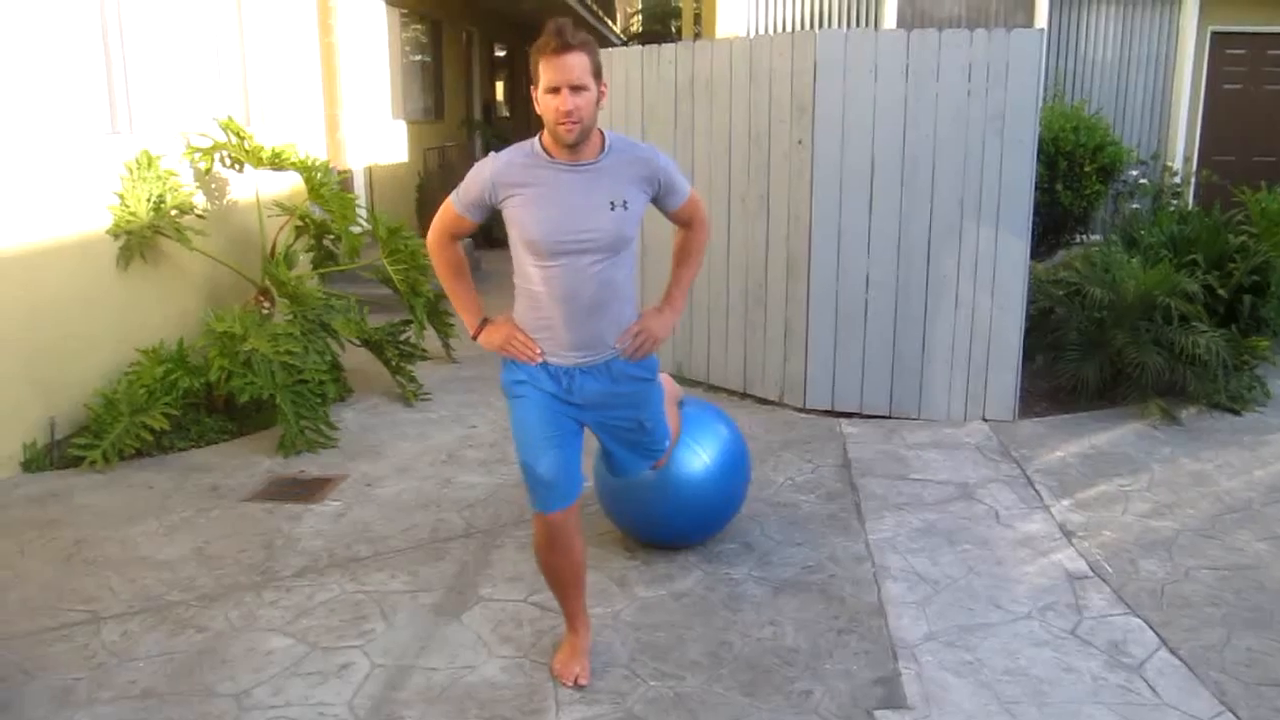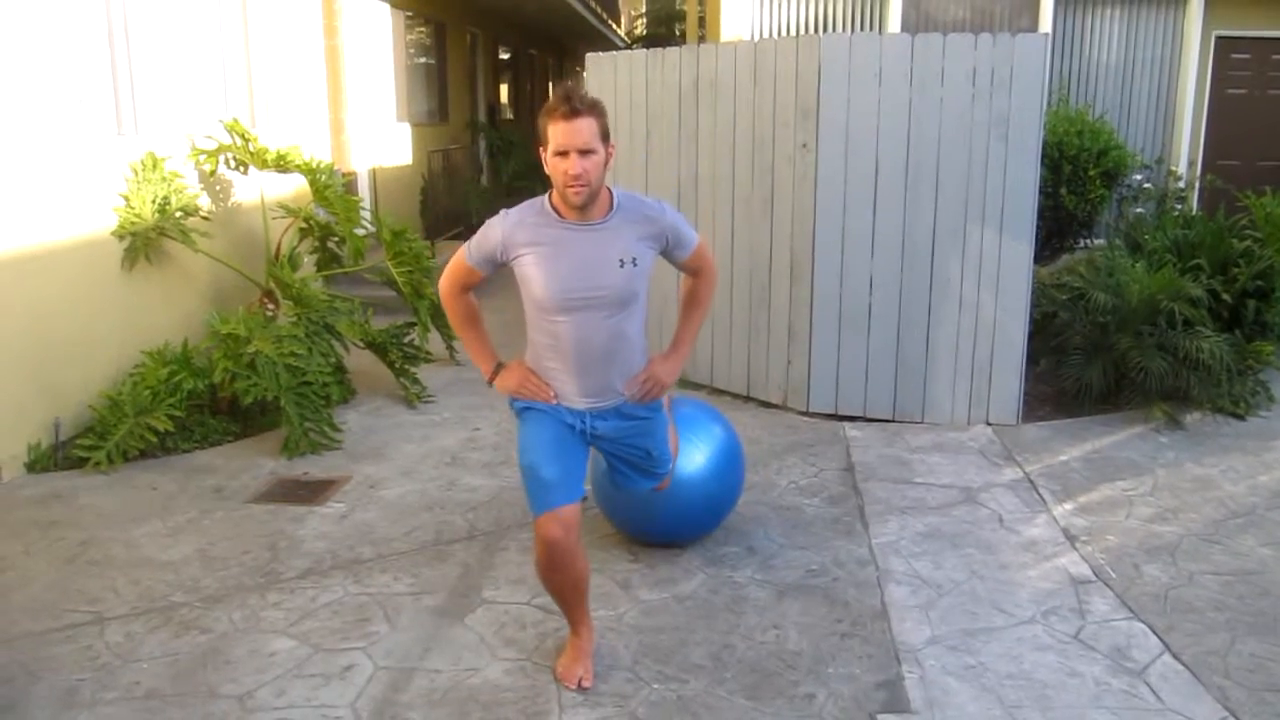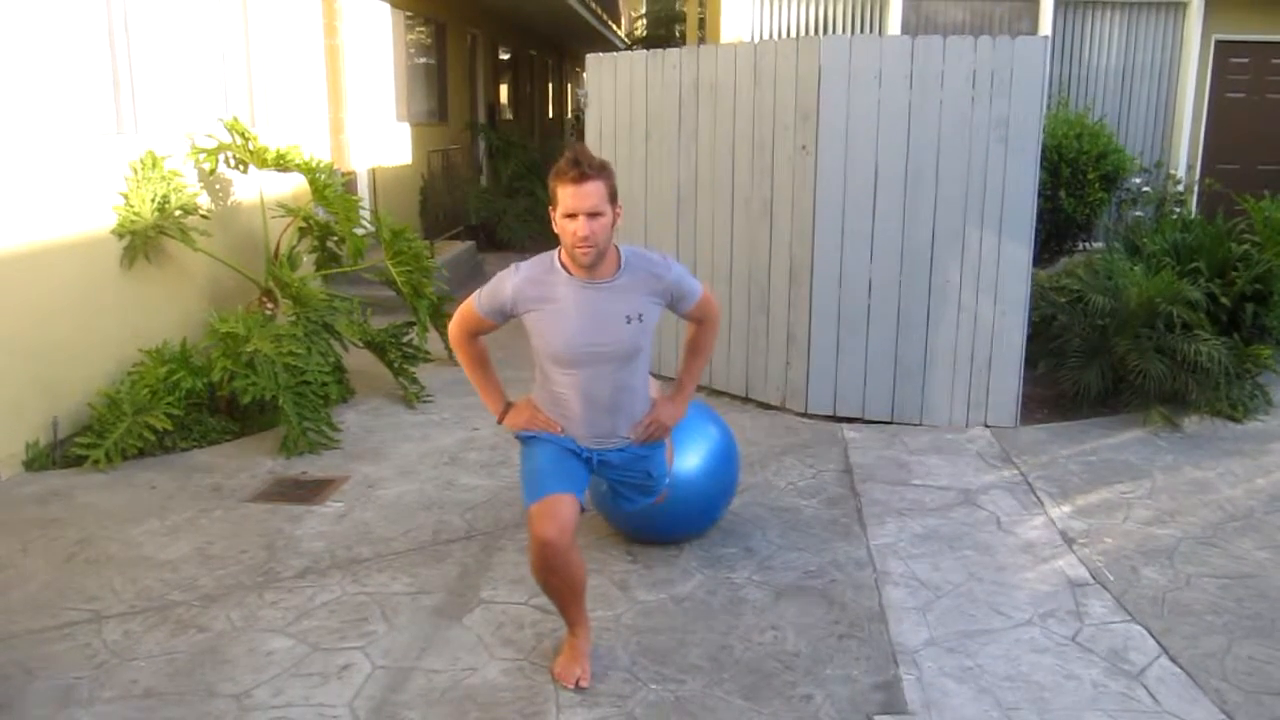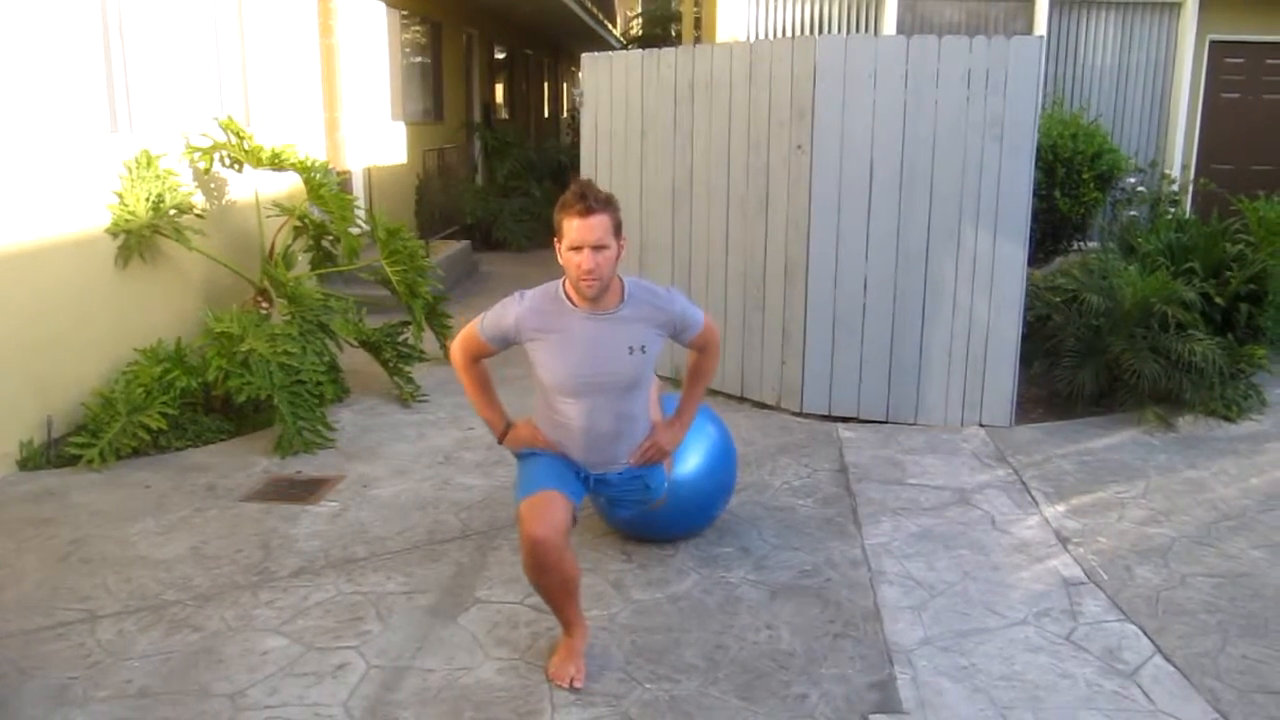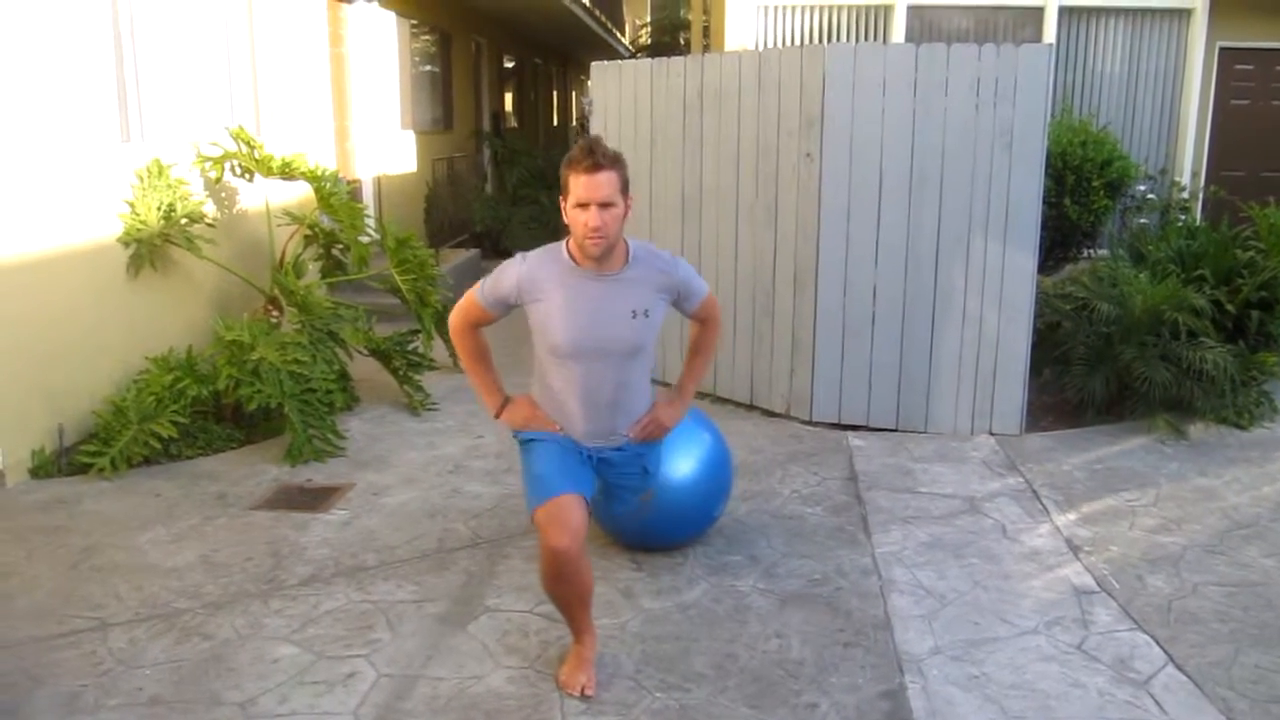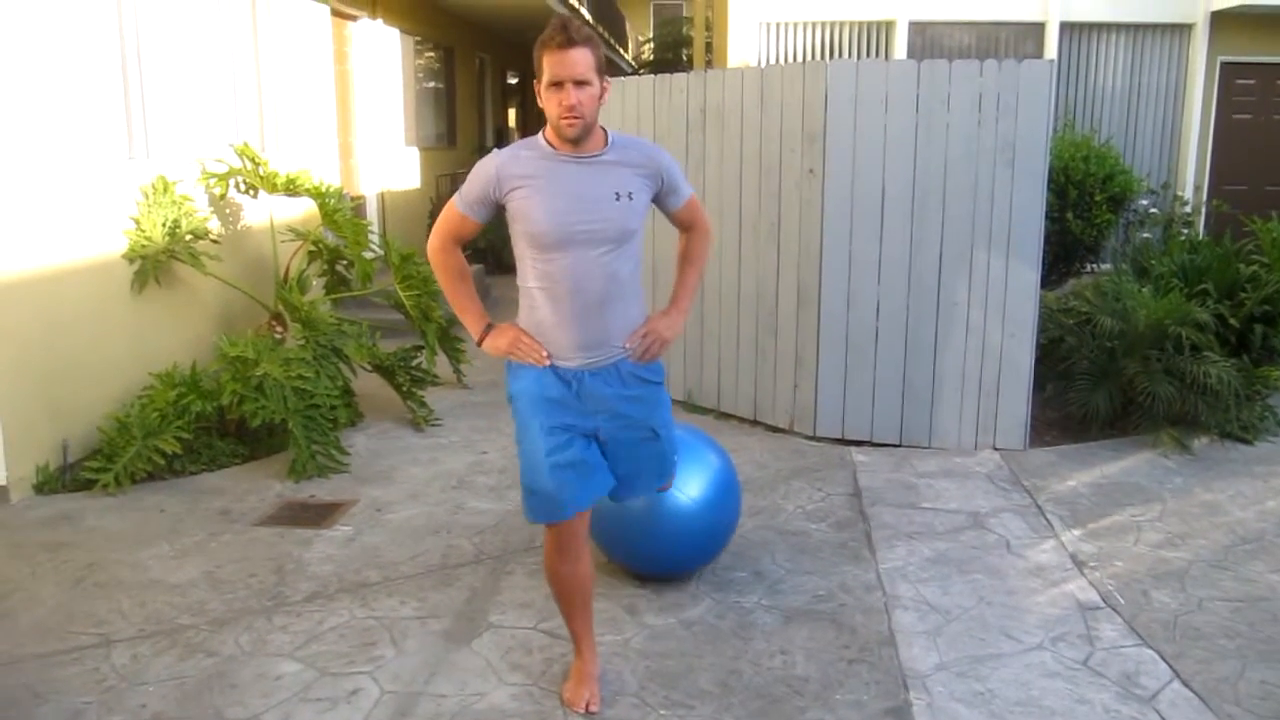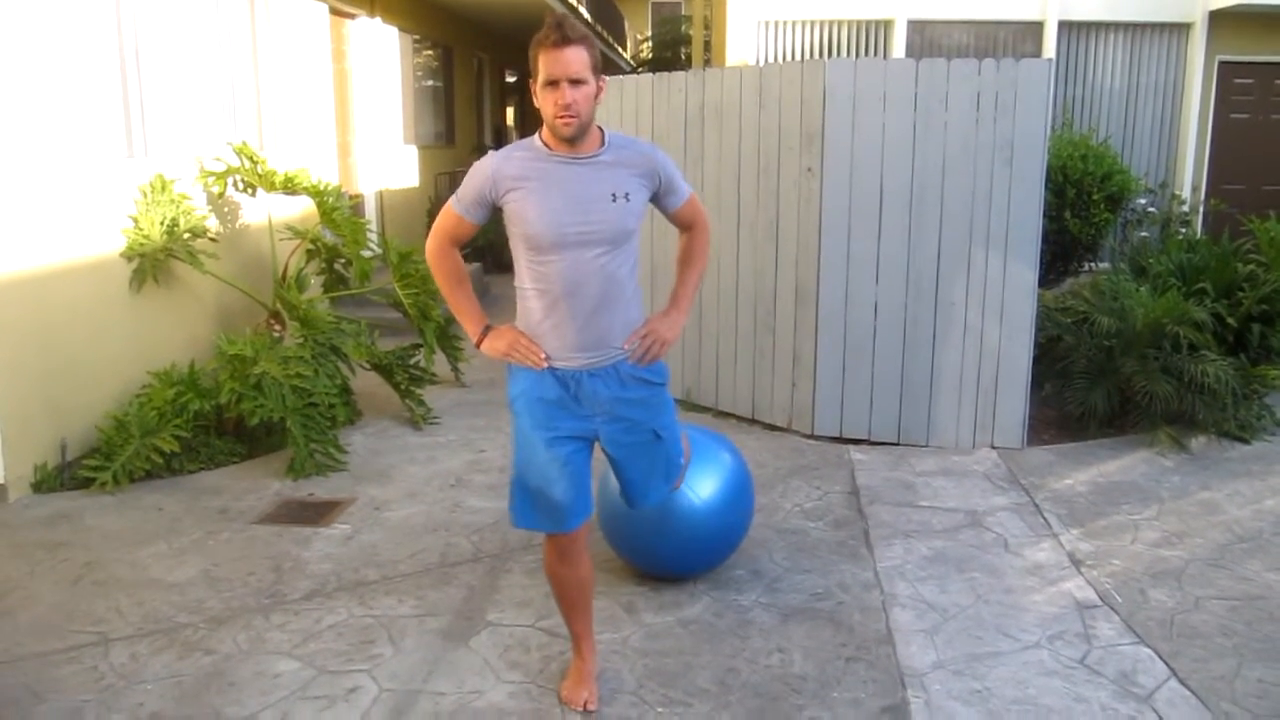
dt=0.7s
person 1, frame 1
left shoulder: (644, 164)
right shoulder: (501, 172)
left elbow: (694, 224)
right elbow: (441, 237)
left wrist: (670, 309)
right wrist: (479, 323)
left hip: (620, 363)
right hip: (537, 372)
left knee: (651, 460)
right knee: (555, 516)
left ankle: (663, 390)
right ankle: (577, 629)
person 1, frame 2
left shoulder: (653, 220)
right shoulder: (512, 230)
left elbow: (703, 271)
right elbow: (452, 287)
left wrist: (676, 356)
right wrist: (495, 369)
left hip: (629, 399)
right hip: (549, 406)
left knee: (656, 484)
right knee: (556, 532)
left ankle: (662, 403)
right ankle: (580, 633)
person 1, frame 3
left shoulder: (659, 275)
right shoulder: (522, 284)
left elbow: (707, 318)
right elbow: (461, 331)
left wrist: (678, 399)
right wrist: (503, 408)
left hip: (633, 434)
right hip: (556, 435)
left knee: (651, 498)
right knee: (549, 536)
right ankle: (577, 633)
person 1, frame 4
left shoulder: (661, 306)
right shoulder: (525, 312)
left elbow: (709, 344)
right elbow: (462, 352)
left wrist: (679, 424)
right wrist: (503, 428)
left hip: (632, 457)
right hip: (554, 454)
left knee: (651, 507)
right knee: (540, 536)
right ankle: (573, 631)
person 1, frame 5
left shoulder: (665, 272)
right shoulder: (527, 274)
left elbow: (709, 319)
right elbow: (461, 323)
left wrist: (679, 400)
right wrist: (500, 405)
left hip: (632, 437)
right hip: (555, 437)
right knee: (561, 543)
right ankle: (583, 641)
person 1, frame 6
left shoulder: (646, 161)
right shoulder: (504, 169)
left elbow: (696, 228)
right elbow: (442, 243)
left wrist: (677, 311)
right wrist: (483, 329)
left hip: (629, 368)
right hip: (545, 377)
left knee: (652, 485)
right knee: (565, 523)
right ankle: (585, 657)
person 1, frame 7
left shoulder: (643, 162)
right shoulder: (500, 171)
left elbow: (697, 228)
right elbow: (440, 246)
left wrist: (677, 313)
right wrist: (481, 332)
left hip: (630, 369)
right hip: (544, 381)
left knee: (663, 485)
right knee: (564, 530)
left ankle: (667, 429)
right ankle: (584, 655)
